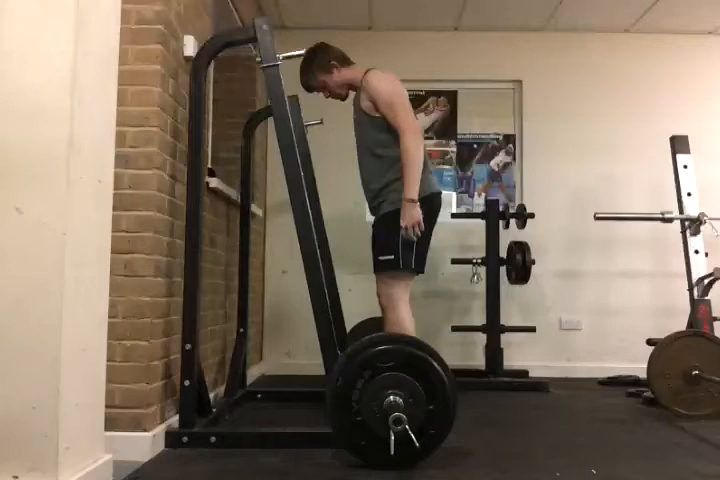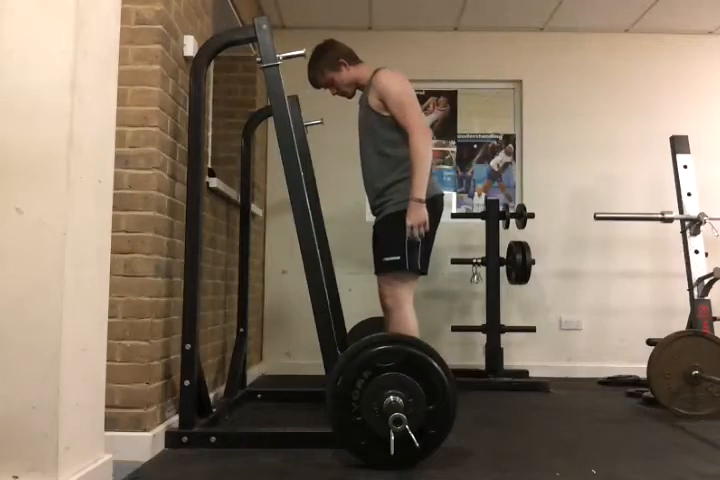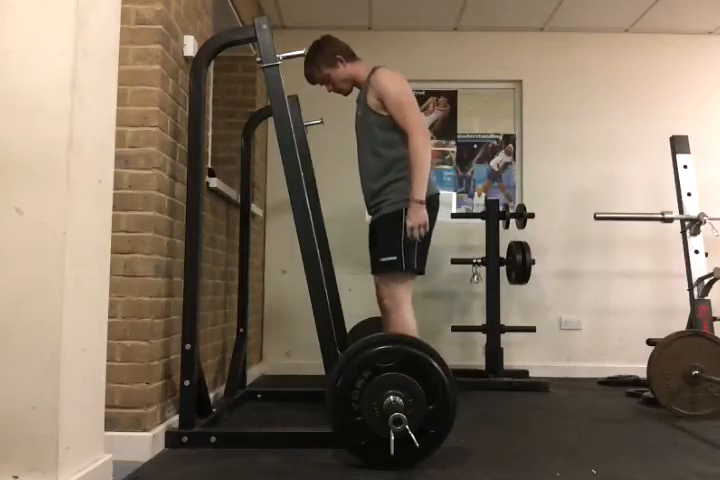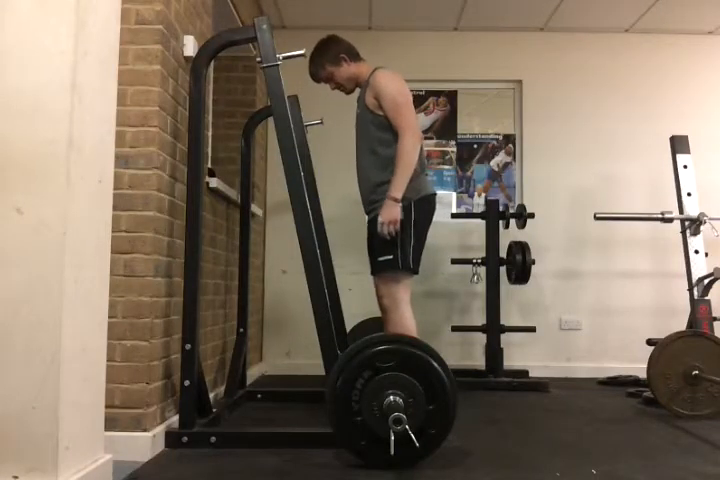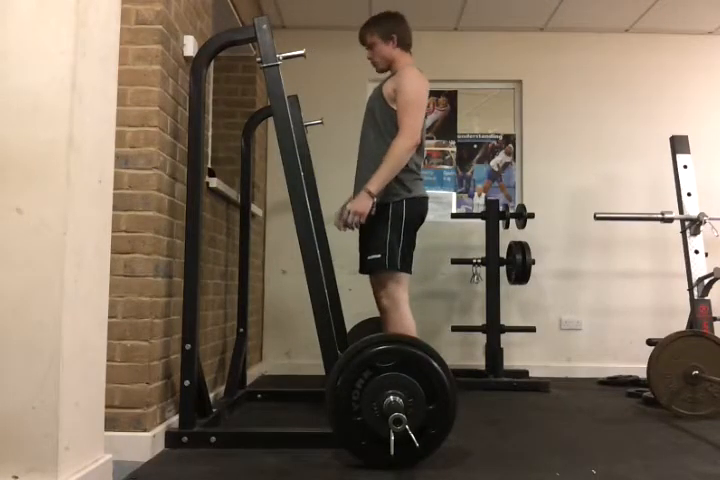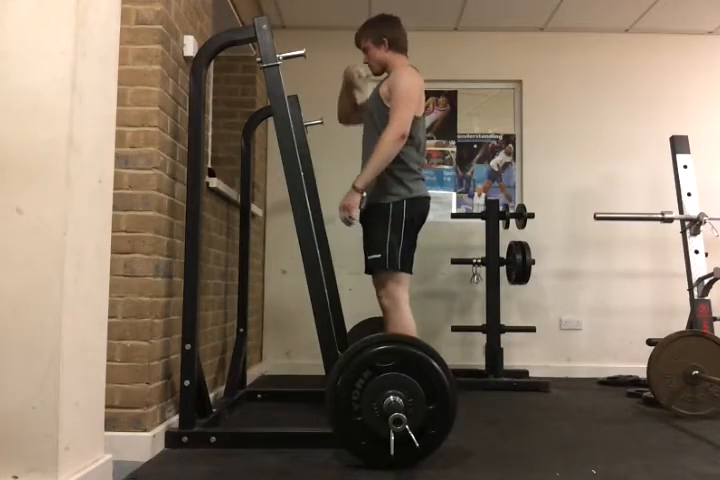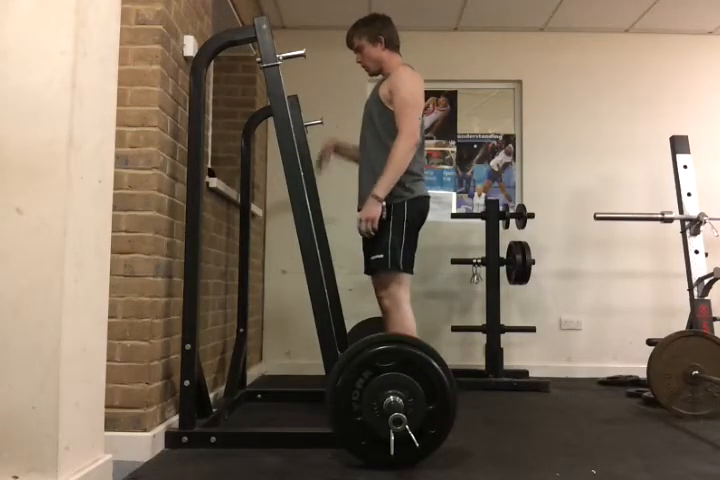
dt=0.7s
person 1, frame 1
left shoulder: (375, 81)
right shoulder: (362, 96)
left elbow: (411, 133)
left wrist: (410, 200)
left hip: (408, 203)
right hip: (392, 204)
left knee: (393, 295)
right knee: (389, 296)
person 1, frame 2
left shoulder: (385, 81)
right shoulder: (368, 96)
left elbow: (420, 134)
left wrist: (417, 200)
left hip: (408, 204)
right hip: (392, 207)
left knee: (396, 295)
right knee: (390, 296)
person 1, frame 3
left shoulder: (383, 80)
right shoulder: (365, 94)
left elbow: (419, 135)
left wrist: (416, 201)
left hip: (406, 204)
right hip: (387, 207)
left knee: (395, 295)
right knee: (388, 296)
person 1, frame 4
left shoulder: (383, 80)
right shoulder: (367, 94)
left elbow: (410, 135)
left wrist: (394, 198)
left hip: (404, 203)
right hip: (385, 206)
left knee: (394, 295)
right knee: (387, 296)
person 1, frame 5
left shoulder: (409, 78)
right shoulder: (393, 84)
left elbow: (408, 138)
left wrist: (367, 193)
right wrist: (355, 197)
left hip: (395, 201)
right hip: (382, 202)
left knee: (393, 295)
right knee: (385, 295)
person 1, frame 6
left shoulder: (405, 77)
right shoulder: (391, 85)
left elbow: (397, 133)
right elbow: (347, 116)
left wrist: (357, 187)
right wrist: (347, 84)
left hip: (398, 200)
right hip: (387, 201)
left knee: (393, 293)
right knee: (388, 294)
person 1, frame 7
left shoulder: (404, 77)
right shoulder: (387, 87)
left elbow: (408, 139)
left wrist: (376, 198)
right wrist: (338, 147)
left hip: (397, 202)
right hip: (386, 204)
left knee: (394, 294)
right knee: (388, 294)
